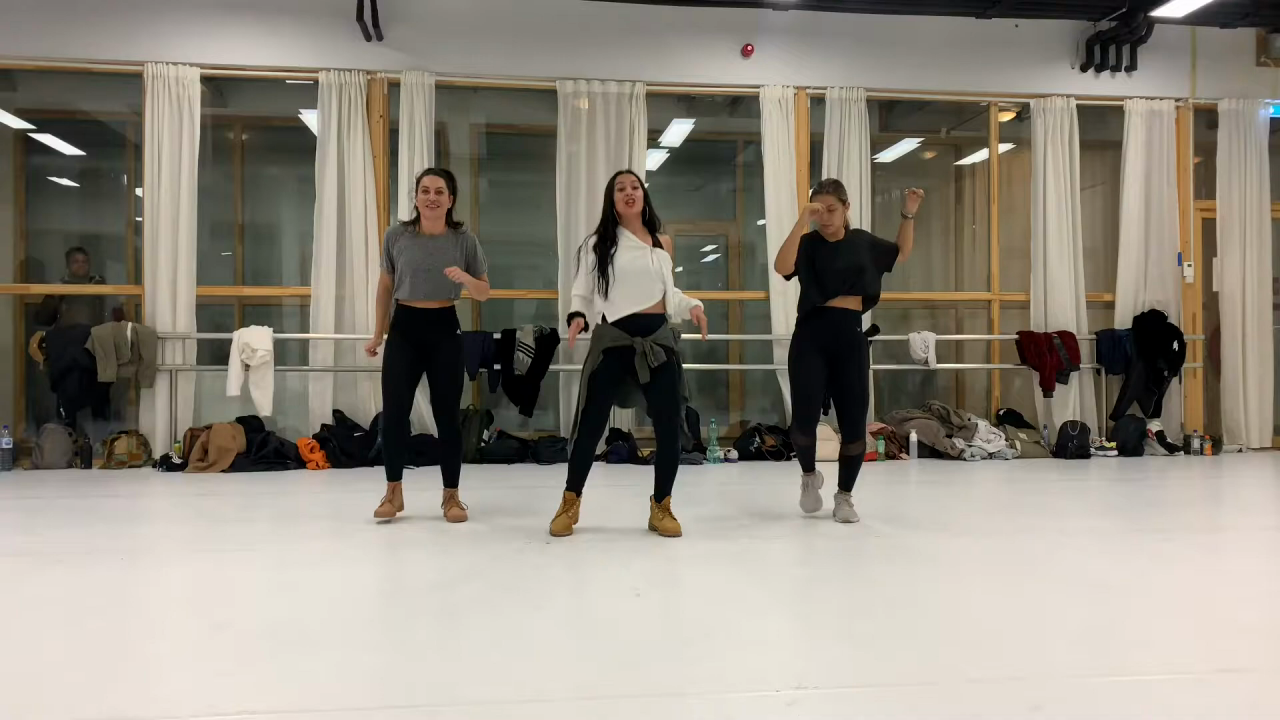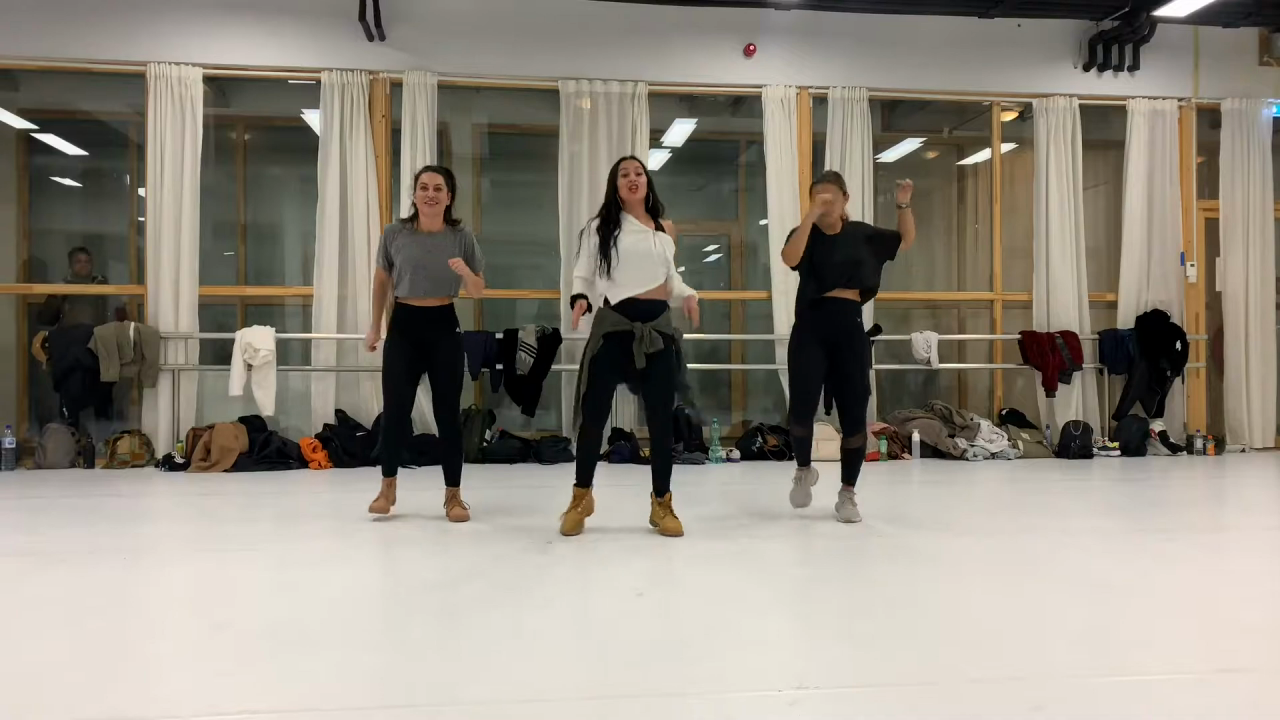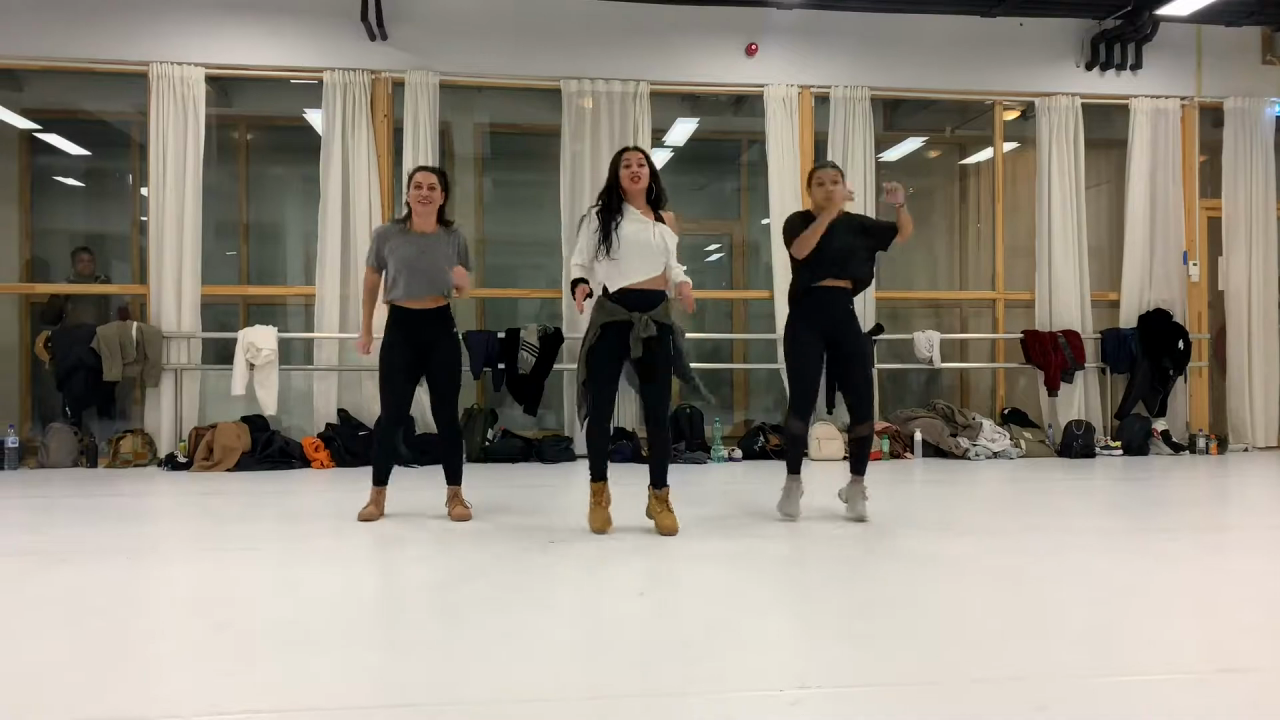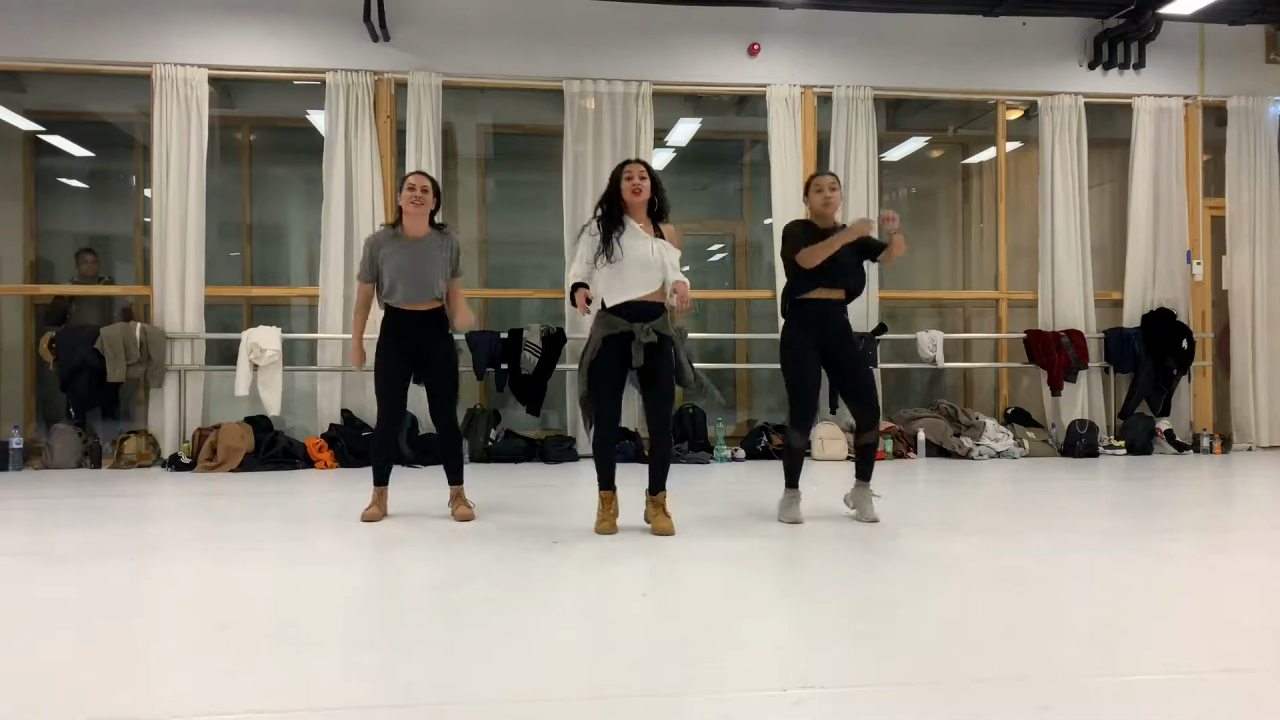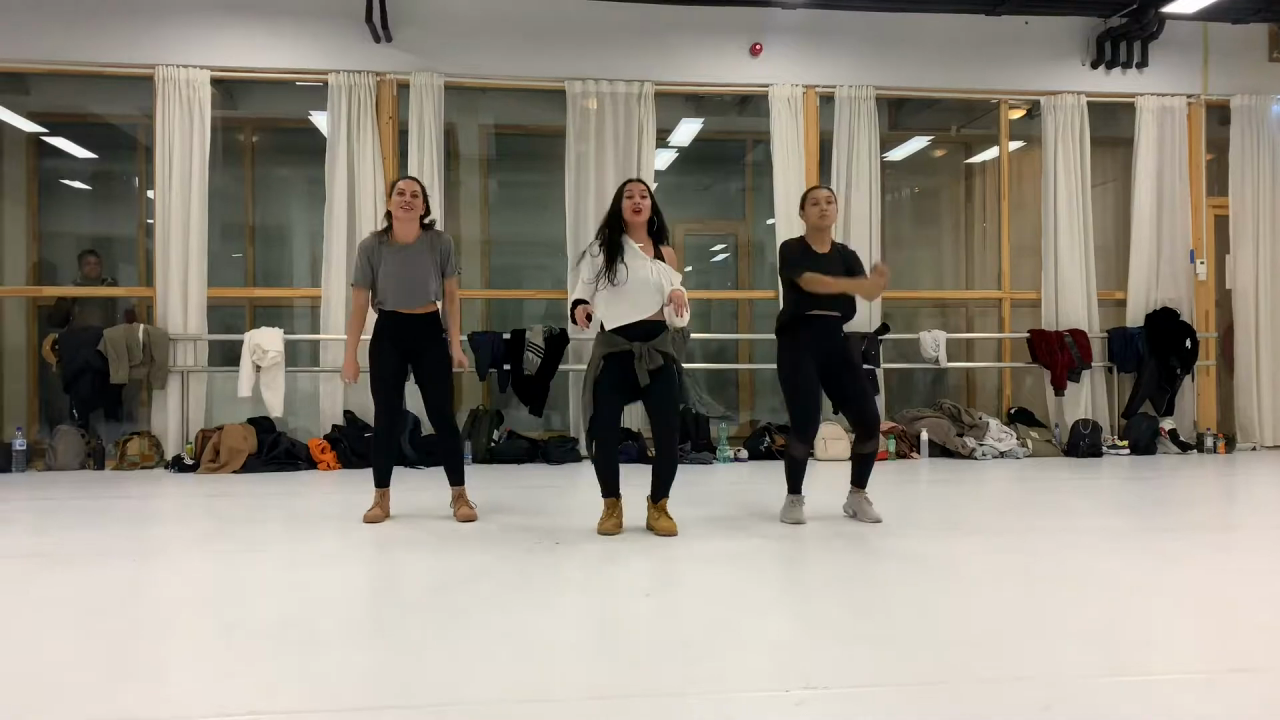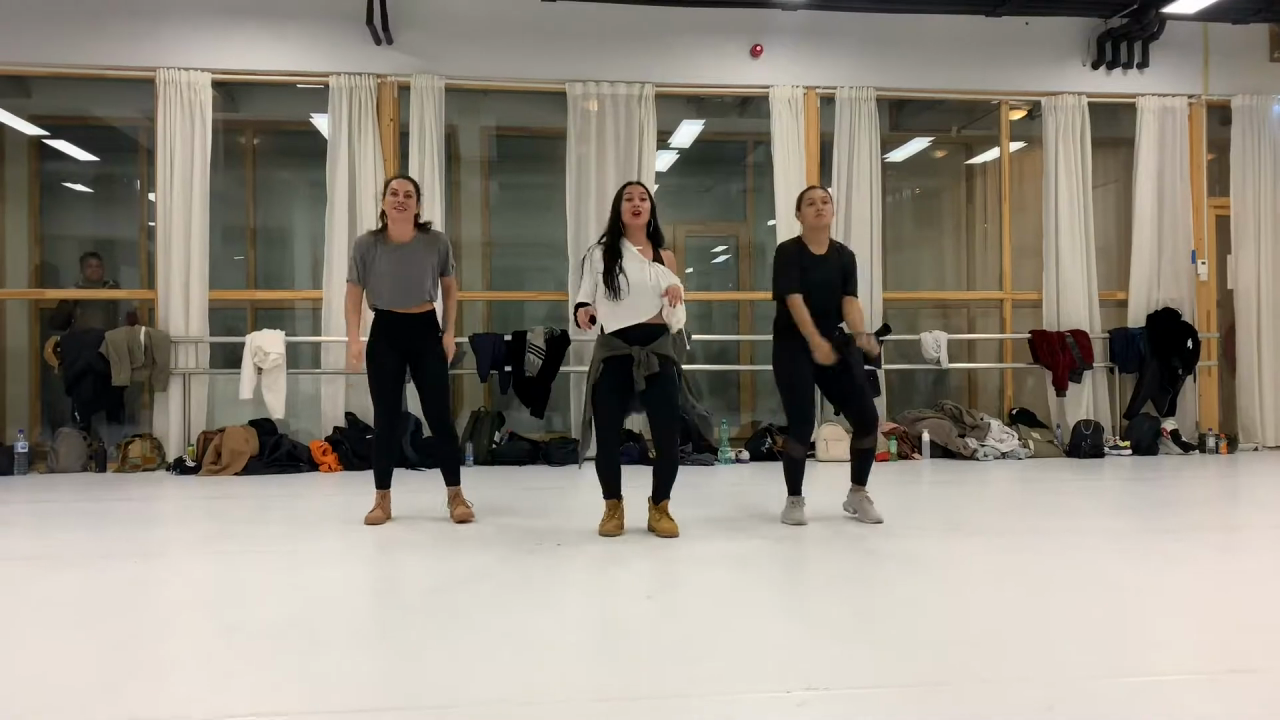
dt=0.1s
person 1, frame 1
left shoulder: (662, 242)
right shoulder: (598, 242)
right elbow: (582, 291)
left wrist: (692, 306)
right wrist: (577, 316)
left hip: (658, 338)
right hip: (613, 338)
left knee: (670, 428)
right knee: (590, 426)
left ankle: (660, 507)
right ankle: (571, 501)
person 1, frame 2
left shoulder: (665, 229)
right shoulder: (600, 228)
right elbow: (583, 275)
left wrist: (688, 296)
right wrist: (579, 300)
left hip: (658, 326)
right hip: (613, 324)
left knee: (662, 419)
right knee: (593, 413)
left ankle: (661, 502)
right ankle: (581, 496)
person 1, frame 3
left shoulder: (665, 220)
right shoulder: (600, 217)
right elbow: (580, 261)
left wrist: (682, 282)
right wrist: (579, 283)
left hip: (655, 317)
right hip: (611, 315)
left knee: (657, 409)
right knee: (601, 407)
left ankle: (658, 497)
right ankle: (599, 493)
person 1, frame 4
left shoulder: (666, 233)
right shoulder: (600, 228)
right elbow: (578, 270)
left wrist: (680, 285)
right wrist: (579, 288)
left hip: (655, 328)
right hip: (612, 327)
left knee: (661, 417)
right knee: (606, 418)
left ankle: (656, 501)
right ankle: (608, 499)
person 1, frame 5
left shoulder: (666, 254)
right shoulder: (601, 248)
left elbow: (676, 318)
right elbow: (582, 291)
left wrist: (679, 301)
right wrist: (579, 307)
left hip: (657, 346)
right hip: (614, 347)
left knee: (668, 433)
right knee: (605, 433)
left ankle: (658, 506)
right ankle: (612, 505)
person 1, frame 6
left shoulder: (665, 257)
right shoulder: (601, 253)
left elbow: (674, 318)
right elbow: (586, 295)
left wrist: (677, 297)
right wrist: (582, 310)
left hip: (657, 349)
right hip: (614, 350)
left knee: (668, 435)
right knee: (607, 437)
left ankle: (659, 508)
right ankle: (613, 507)
person 2, frame 1
left shoulder: (464, 240)
right shoulder: (397, 236)
left elbow: (484, 293)
right elbow: (386, 286)
left wrist: (467, 279)
right wrist: (377, 332)
left hip: (444, 328)
right hip: (405, 327)
left knee: (447, 414)
right knee: (394, 411)
left ankle: (451, 496)
right ankle: (394, 492)
person 2, frame 2
left shoulder: (461, 237)
right shoulder: (394, 233)
left elbow: (478, 290)
right elbow: (382, 281)
left wrist: (466, 273)
right wrist: (374, 327)
left hip: (443, 326)
right hip: (404, 325)
left knee: (447, 413)
right knee: (395, 408)
left ankle: (453, 495)
right ankle: (387, 487)
person 2, frame 3
left shoulder: (454, 238)
right shoulder: (387, 234)
left elbow: (462, 289)
right elbow: (372, 280)
left wrist: (463, 280)
right wrist: (366, 329)
left hip: (440, 328)
right hip: (400, 328)
left knee: (446, 414)
right knee: (392, 414)
left ankle: (455, 495)
right ankle: (377, 495)
person 2, frame 4
left shoulder: (447, 241)
right shoulder: (379, 241)
left elbow: (453, 292)
right elbow: (365, 294)
left wrist: (461, 313)
right wrist: (357, 342)
left hip: (434, 329)
right hip: (395, 330)
left knee: (444, 415)
right knee: (388, 415)
left ankle: (457, 495)
right ankle: (379, 496)
person 2, frame 5
left shoulder: (440, 242)
right shoulder: (371, 246)
left elbow: (450, 292)
right elbow: (359, 302)
left wrist: (455, 339)
right wrist: (351, 354)
left hip: (430, 331)
right hip: (389, 333)
left knee: (443, 415)
right knee: (387, 416)
left ankle: (459, 495)
right ankle: (381, 497)
person 2, frame 6
left shoulder: (436, 242)
right shoulder: (366, 244)
left elbow: (449, 287)
right elbow: (354, 297)
left wrist: (449, 332)
right wrist: (354, 340)
left hip: (426, 330)
right hip: (386, 333)
left knee: (439, 414)
right knee: (387, 417)
left ankle: (456, 495)
right ankle: (383, 499)
person 3, frame 1
left shoulder: (862, 241)
right shoulder: (806, 242)
left elbow: (901, 253)
right elbow: (782, 267)
left wrist: (908, 215)
right wrist: (801, 224)
left hip: (850, 335)
right hip: (811, 334)
left knee: (853, 421)
right knee: (804, 418)
left ankle: (844, 496)
right ankle: (809, 477)
person 3, frame 2
left shoulder: (861, 233)
right shoulder: (807, 235)
left elbow: (906, 241)
right elbow: (790, 259)
left wrist: (903, 205)
right wrist: (810, 215)
left hip: (850, 327)
right hip: (811, 326)
left knee: (854, 414)
right knee: (802, 409)
left ankle: (847, 494)
right ankle: (804, 471)
person 3, frame 3
left shoulder: (857, 224)
right shoulder: (799, 221)
left elbow: (905, 232)
right elbow: (800, 251)
left wrist: (899, 204)
right wrist: (828, 214)
left hip: (844, 315)
right hip: (806, 315)
left knee: (862, 403)
right knee: (802, 401)
left ankle: (855, 485)
right ankle: (793, 483)
person 3, frame 4
left shoulder: (852, 235)
right shoulder: (796, 230)
left elbow: (893, 253)
right elbow: (807, 259)
left wrist: (894, 229)
right wrist: (846, 235)
left hip: (838, 326)
right hip: (801, 326)
left knee: (869, 411)
right knee: (803, 414)
left ankle: (861, 490)
right ankle: (791, 494)
person 3, frame 5
left shoulder: (846, 255)
right shoulder: (792, 249)
left elbow: (867, 294)
right elbow: (808, 282)
left wrist: (878, 280)
right wrist: (855, 284)
left hip: (834, 340)
right hip: (798, 342)
left knee: (869, 421)
right knee: (806, 424)
left ankle: (858, 496)
right ankle: (793, 498)
person 3, frame 6
left shoulder: (844, 255)
right shoulder: (787, 251)
left elbow: (850, 303)
right elbow: (793, 299)
left wrist: (862, 335)
right wrist: (814, 341)
left hip: (834, 339)
right hip: (794, 343)
left knee: (867, 417)
right knee: (801, 423)
left ankle: (858, 493)
right ankle: (794, 500)
